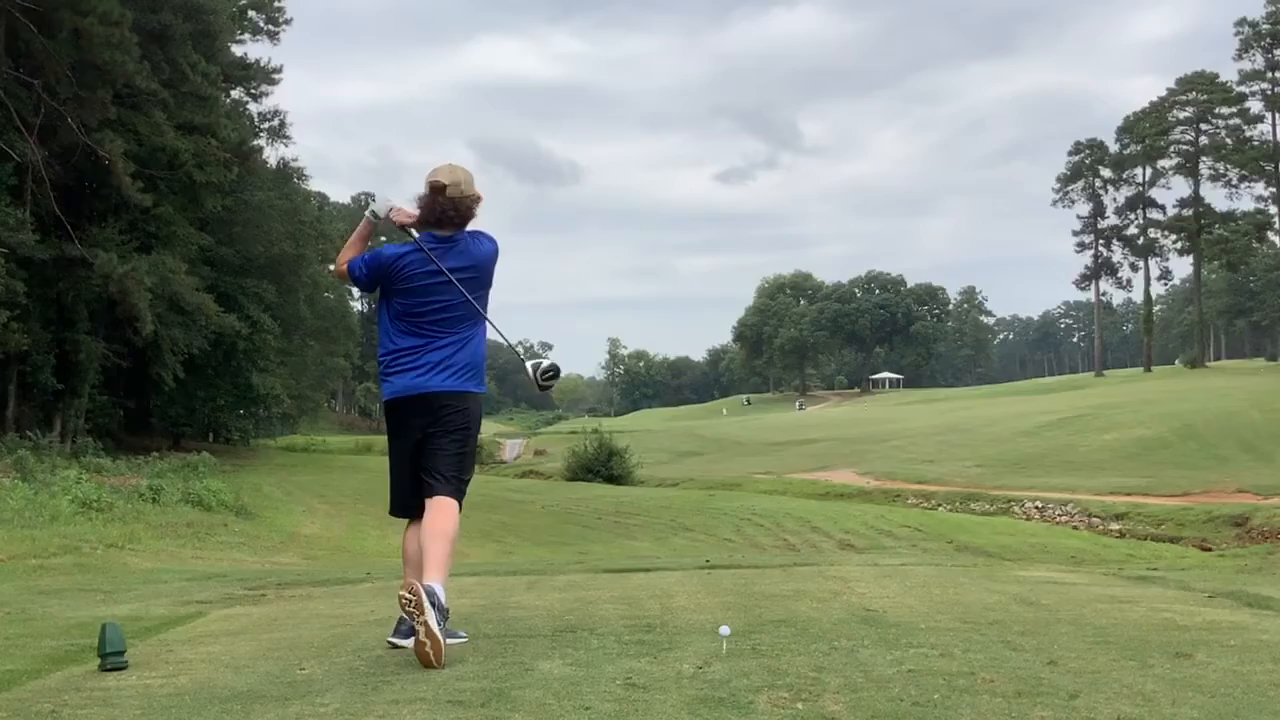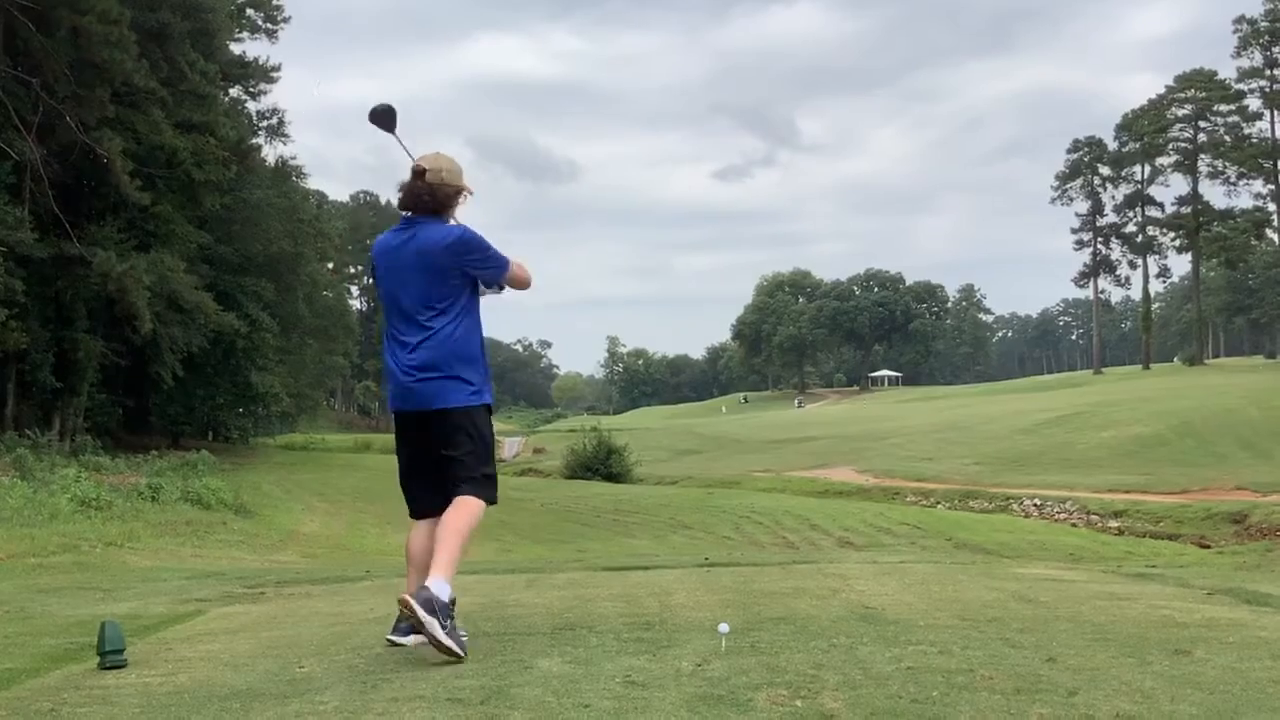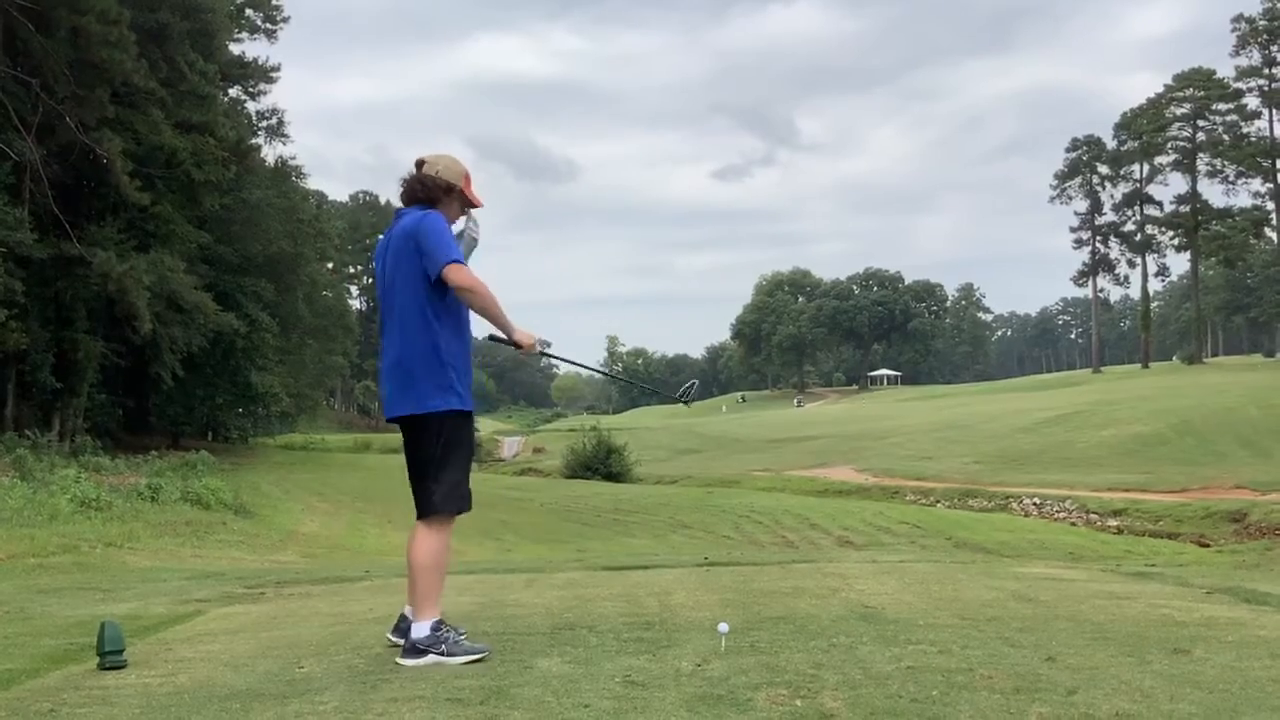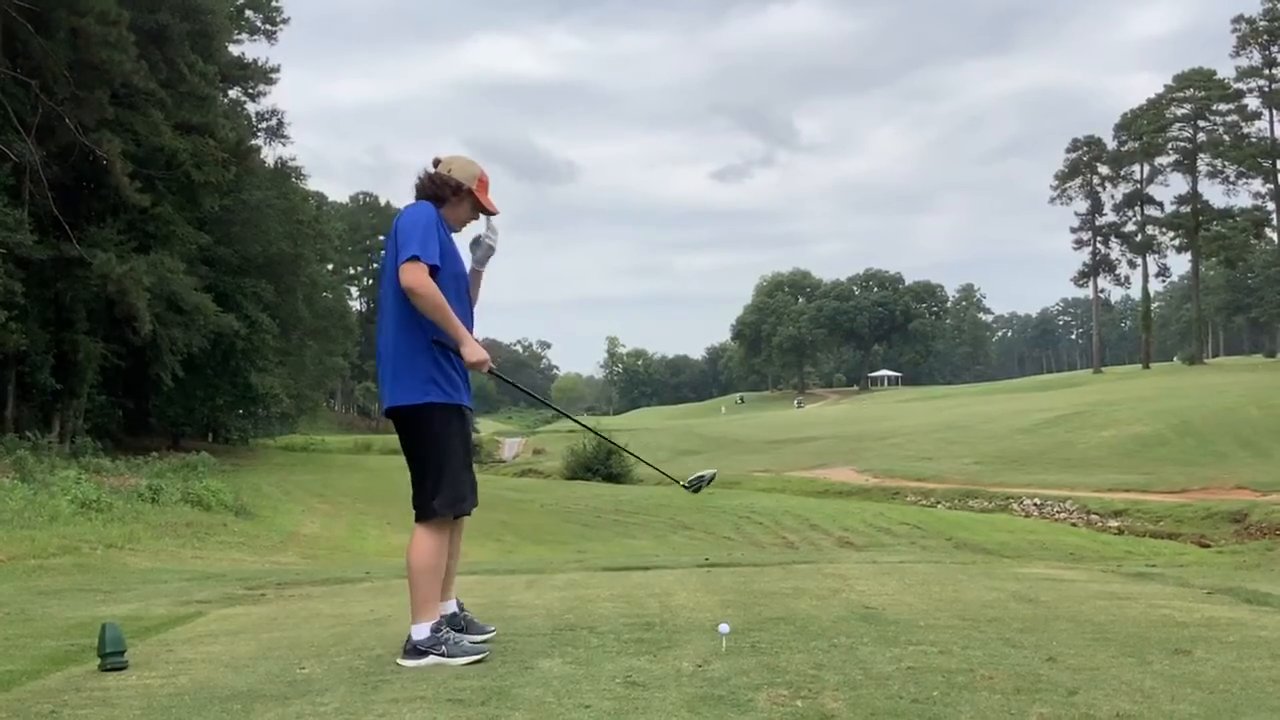
dt=0.4s
person 1, frame 1
left shoulder: (393, 256)
right shoulder: (484, 250)
left elbow: (344, 269)
left wrist: (368, 223)
right wrist: (415, 221)
left hip: (402, 394)
right hip: (455, 391)
left knee: (416, 505)
right knee: (443, 495)
left ankle: (412, 614)
right ankle: (431, 593)
person 1, frame 2
left shoulder: (384, 246)
right shoulder: (455, 239)
right elbow: (518, 278)
right wrist: (516, 273)
left hip: (407, 391)
right hip: (454, 387)
left knee: (426, 505)
right knee: (469, 490)
left ankle: (413, 613)
right ankle: (435, 593)
person 1, frame 3
left shoulder: (394, 237)
right shoulder: (425, 223)
right elbow: (460, 282)
left wrist: (466, 254)
right wrist: (511, 329)
left hip: (417, 386)
right hip: (434, 387)
left knee: (434, 507)
right knee: (439, 508)
left ankle: (414, 616)
right ankle: (424, 634)
person 1, frame 4
left shoulder: (430, 232)
right shoulder: (419, 215)
left elbow: (457, 305)
right elbow: (414, 280)
left wrist: (477, 265)
right wrist: (466, 341)
left hip: (438, 385)
right hip: (425, 386)
left knee: (454, 503)
right knee: (437, 510)
left ankle: (443, 609)
right ankle: (423, 636)
